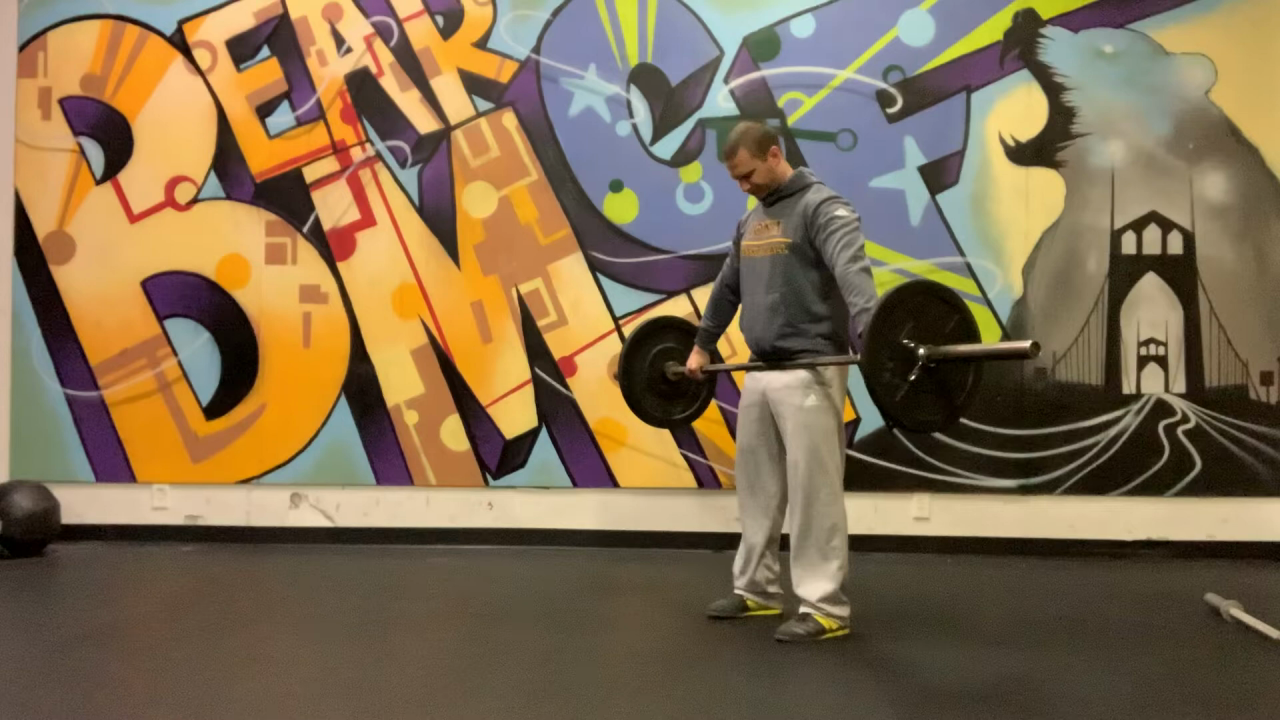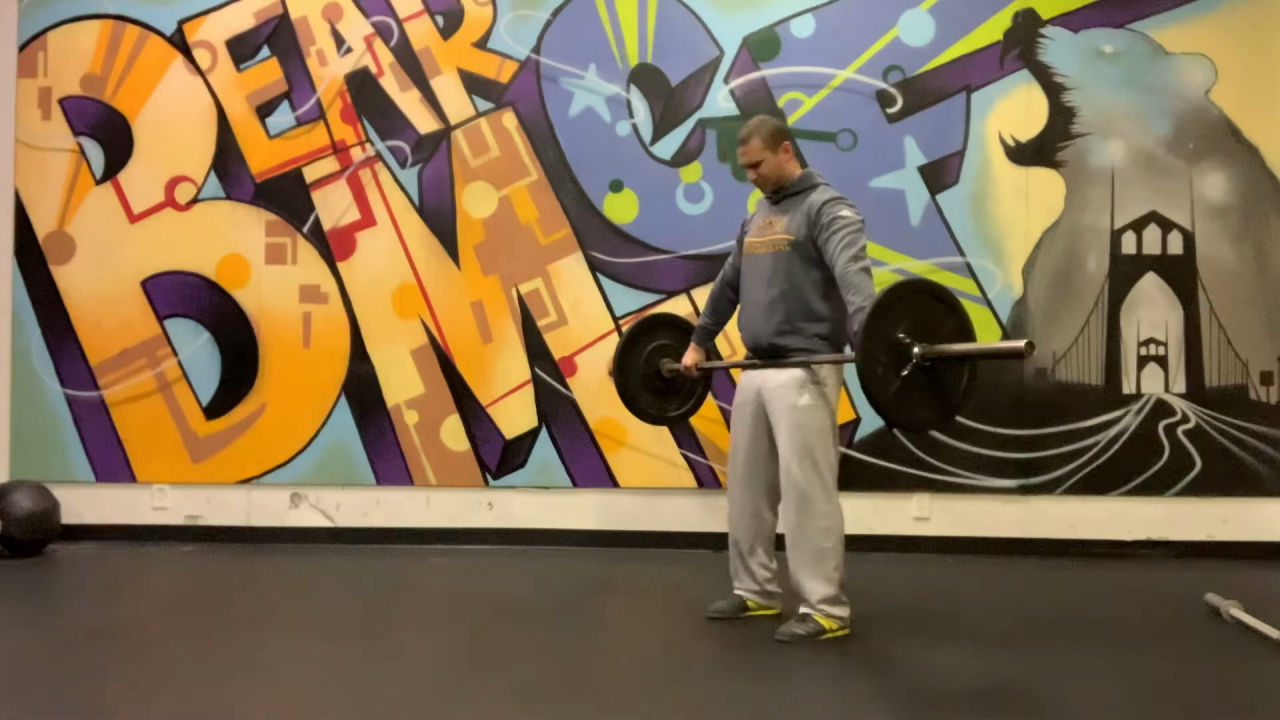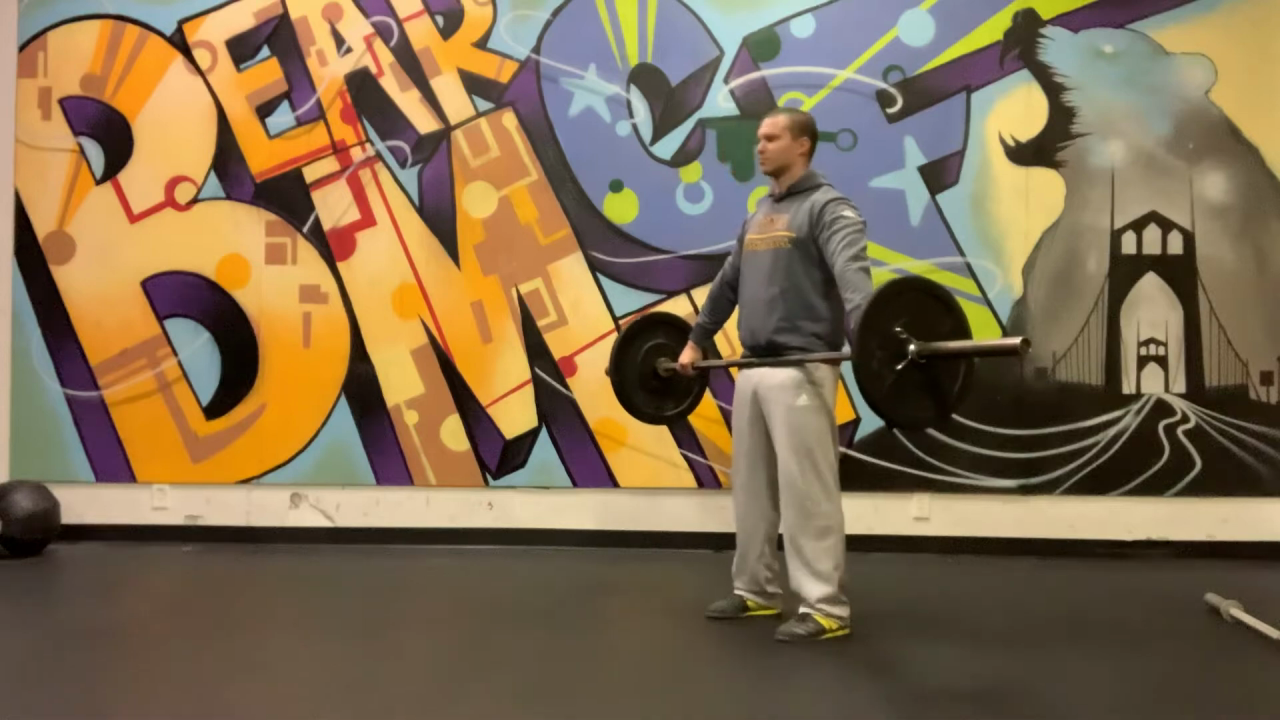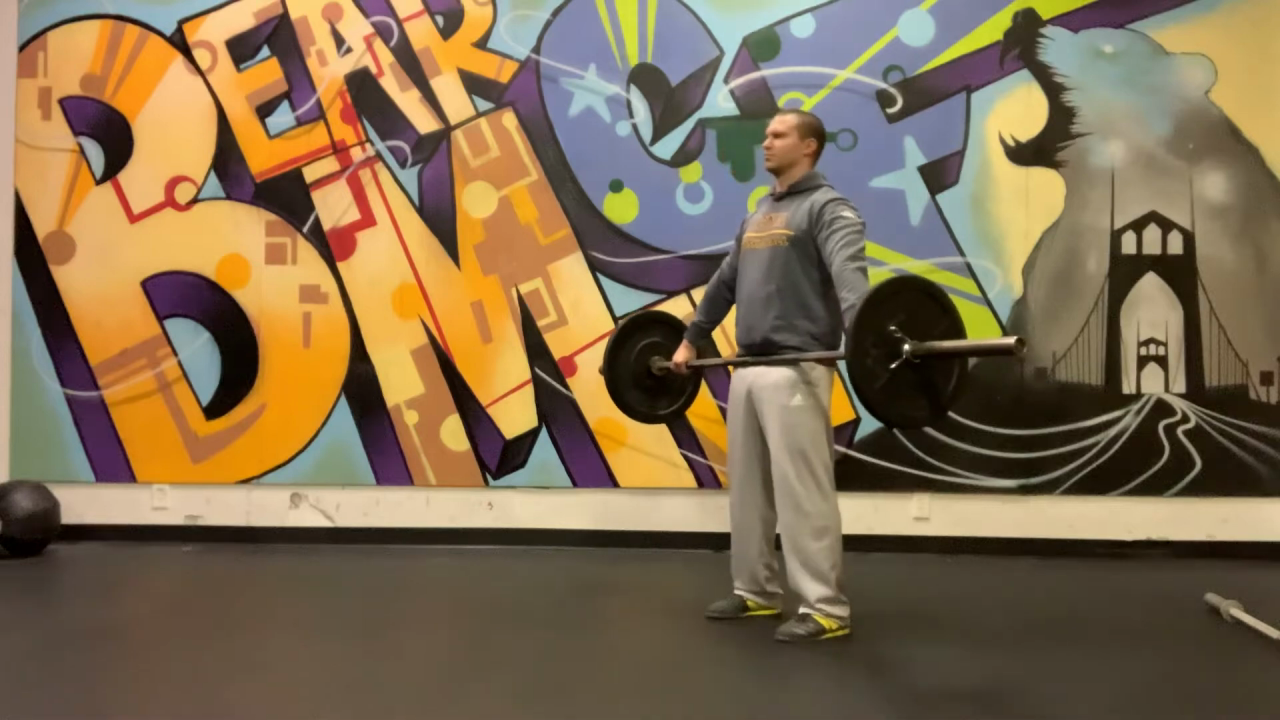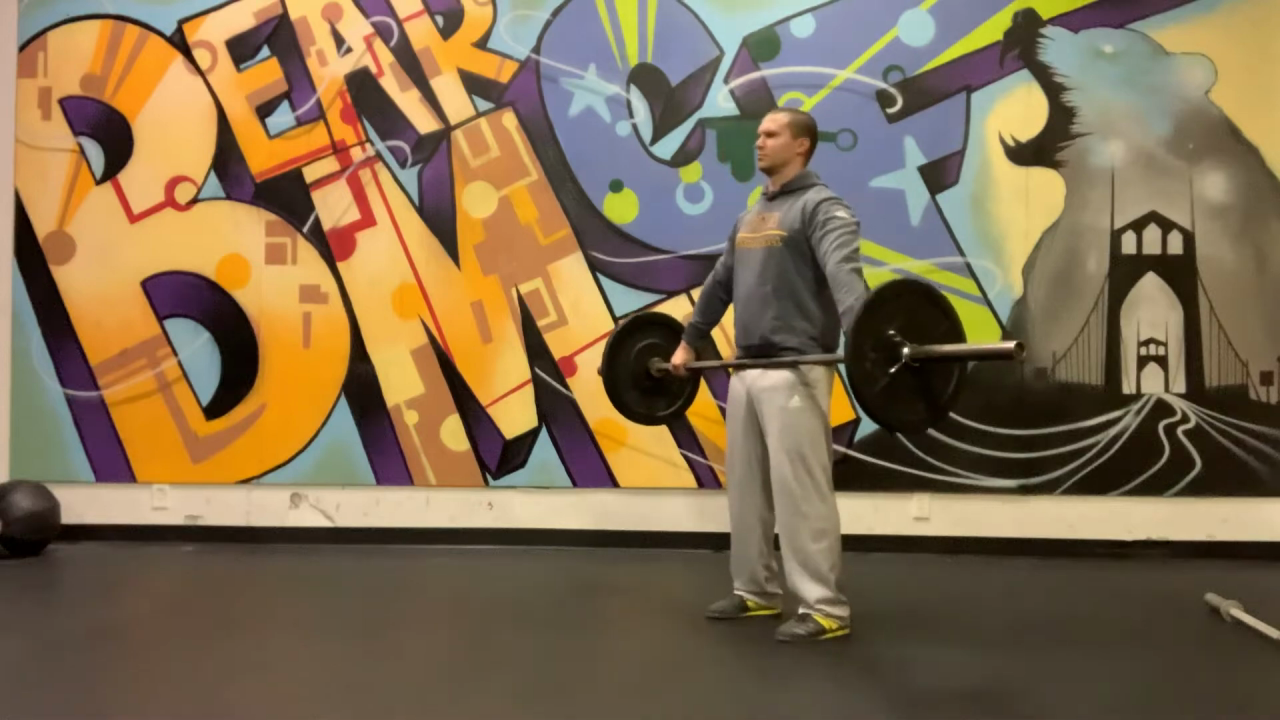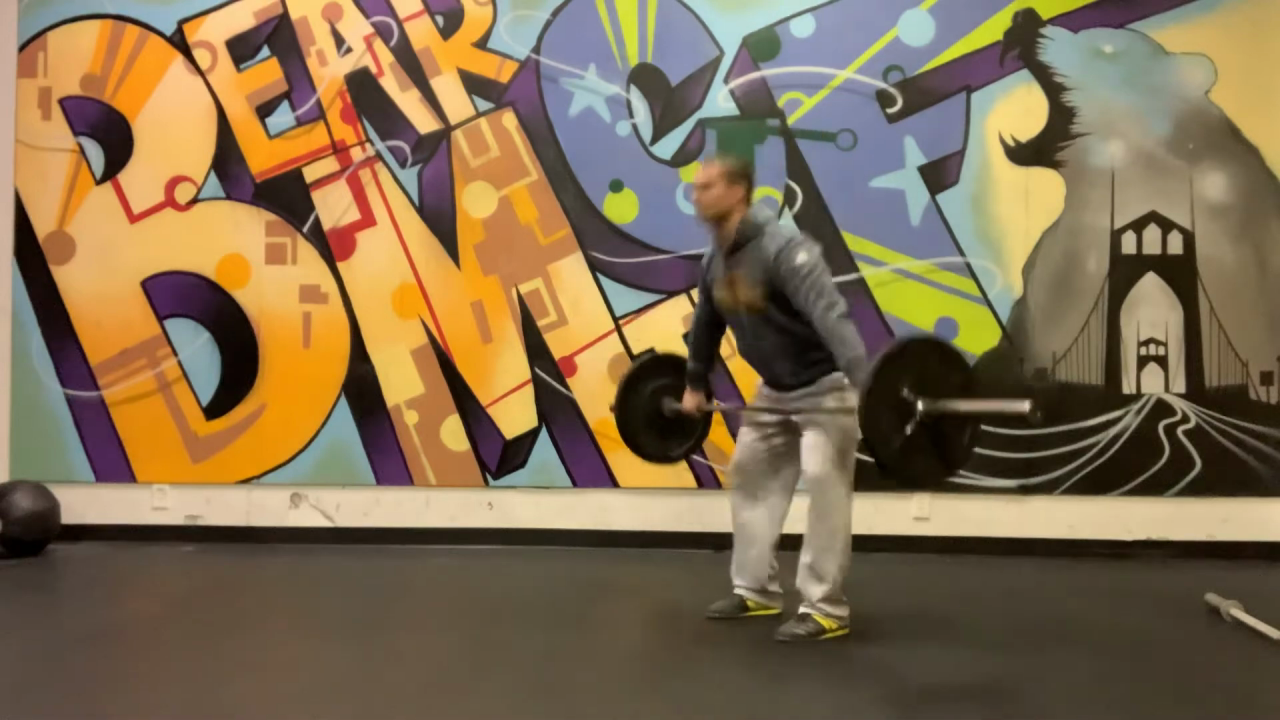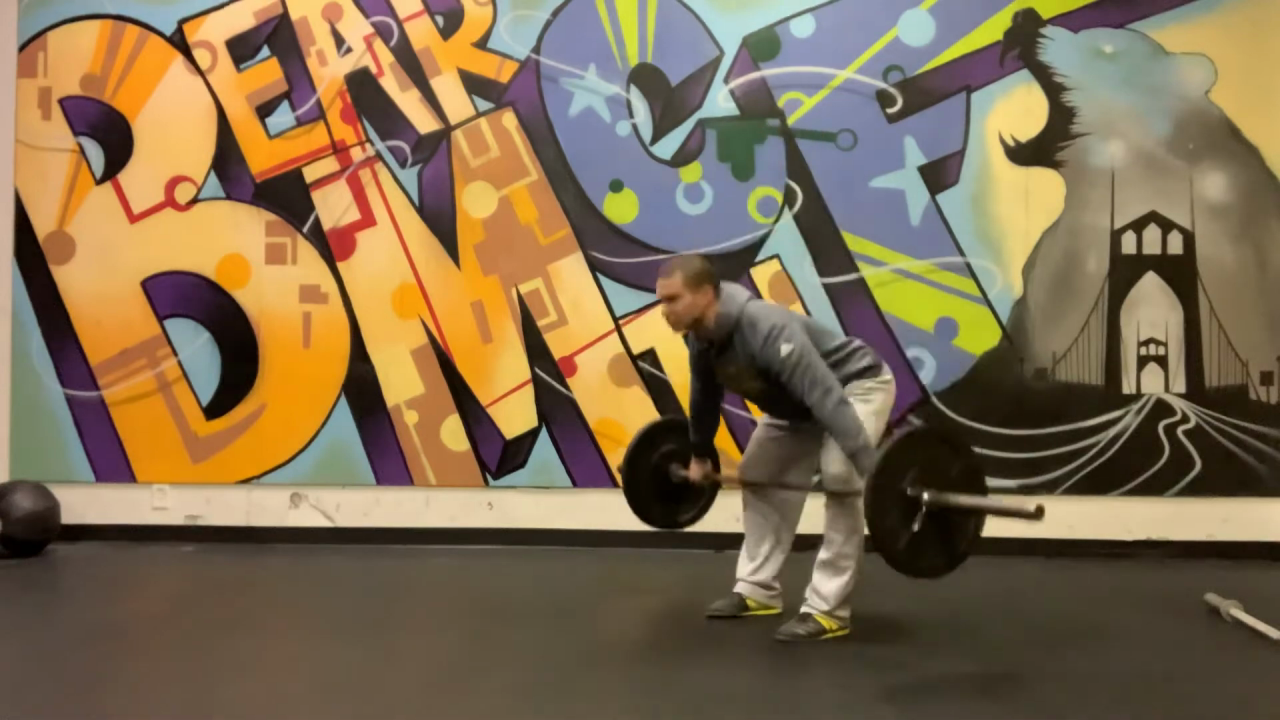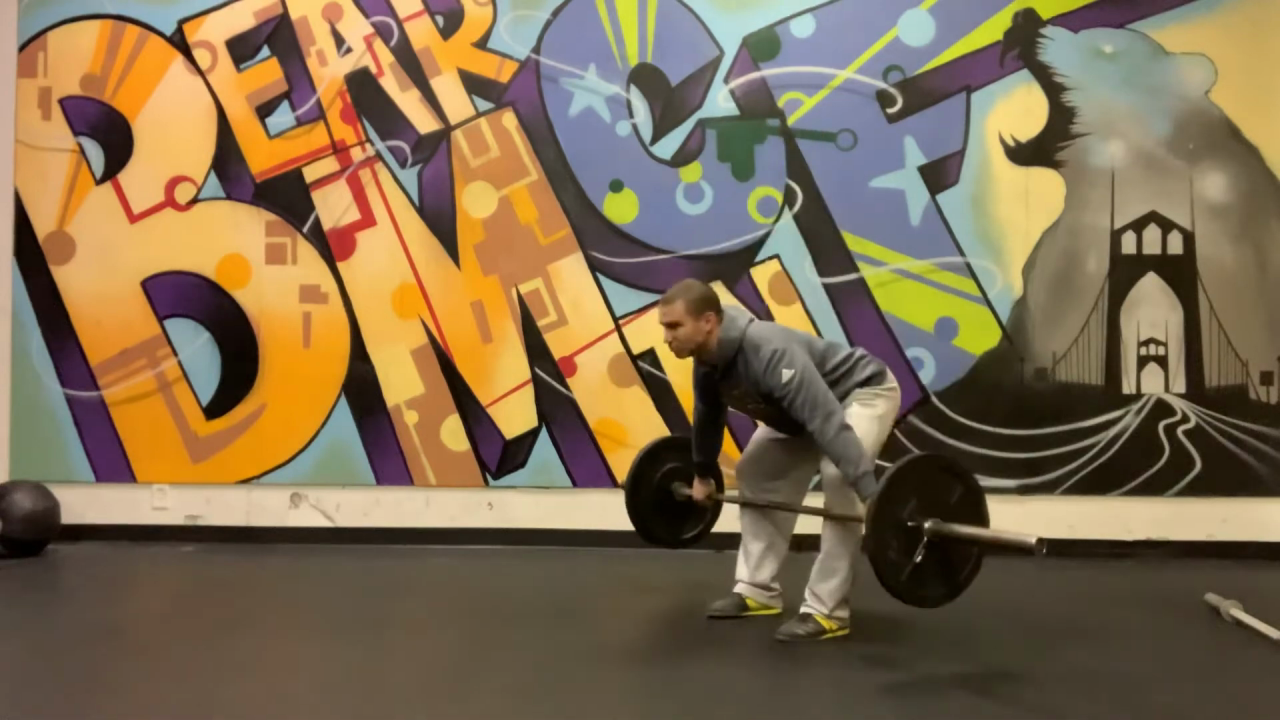
dt=0.3s
person 1, frame 1
left shoulder: (823, 207)
right shoulder: (751, 219)
left elbow: (852, 272)
right elbow: (728, 287)
right wrist: (701, 344)
left hip: (809, 372)
right hip: (760, 372)
left knee: (813, 489)
right knee: (756, 486)
left ankle: (825, 606)
right ankle: (756, 589)
person 1, frame 2
left shoulder: (827, 208)
right shoulder: (756, 217)
left elbow: (852, 273)
right elbow: (729, 284)
left wrist: (866, 337)
right wrist: (698, 341)
left hip: (804, 371)
right hip: (754, 371)
left knee: (806, 489)
right knee: (747, 487)
left ankle: (825, 607)
right ankle: (755, 589)
person 1, frame 3
left shoulder: (828, 208)
right shoulder: (758, 215)
left elbow: (852, 272)
right elbow: (728, 282)
right wrist: (696, 340)
left hip: (801, 371)
right hip: (752, 370)
left knee: (808, 489)
right knee: (752, 486)
left ankle: (825, 607)
right ankle: (756, 590)
person 1, frame 4
left shoulder: (828, 208)
right shoulder: (758, 214)
left elbow: (848, 272)
right elbow: (726, 281)
right wrist: (691, 338)
left hip: (796, 369)
right hip: (747, 368)
left knee: (803, 489)
right knee: (748, 486)
left ankle: (826, 607)
right ankle: (756, 590)
person 1, frame 5
left shoulder: (821, 206)
right shoulder: (751, 213)
left elbow: (843, 271)
right elbow: (719, 283)
right wrist: (689, 341)
left hip: (796, 373)
right hip: (746, 371)
left knee: (801, 488)
right knee: (745, 483)
left ankle: (824, 608)
right ankle: (756, 591)
person 1, frame 6
left shoulder: (782, 248)
right shoulder: (715, 260)
left elbow: (831, 318)
right elbow: (707, 326)
left wrist: (867, 388)
right wrist: (695, 384)
left hip: (827, 385)
right hip: (776, 391)
left knee: (823, 480)
right knee: (748, 475)
left ankle: (825, 608)
right ankle: (755, 591)
person 1, frame 7
left shoulder: (766, 330)
right shoulder: (703, 342)
left elbow: (829, 399)
right elbow: (705, 399)
left wrist: (871, 471)
right wrist: (700, 456)
left hip: (858, 386)
left knee: (840, 479)
right knee: (757, 475)
left ankle: (827, 609)
right ankle: (758, 589)
person 1, frame 8
left shoulder: (769, 353)
right shoulder: (707, 362)
left elbow: (829, 424)
right elbow: (708, 418)
left wrist: (872, 496)
right wrist: (702, 473)
left hip: (863, 393)
left knee: (839, 484)
right knee: (754, 476)
left ankle: (826, 609)
right ankle: (756, 588)
